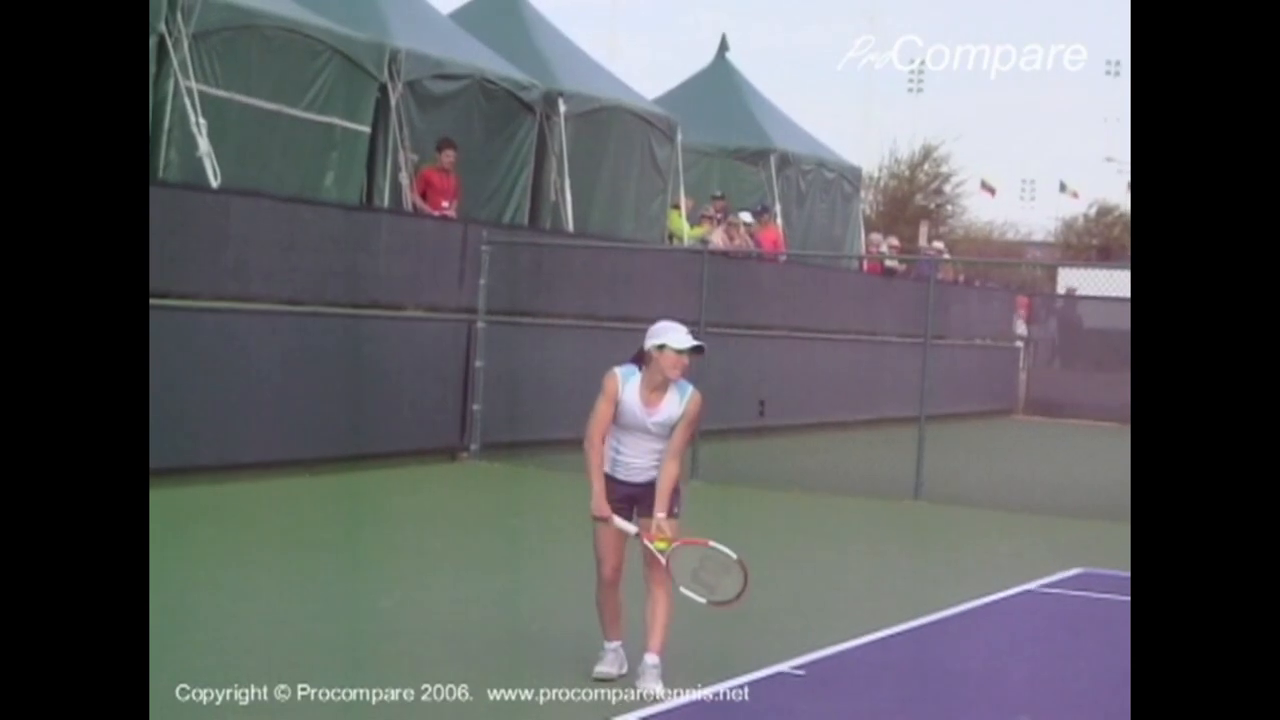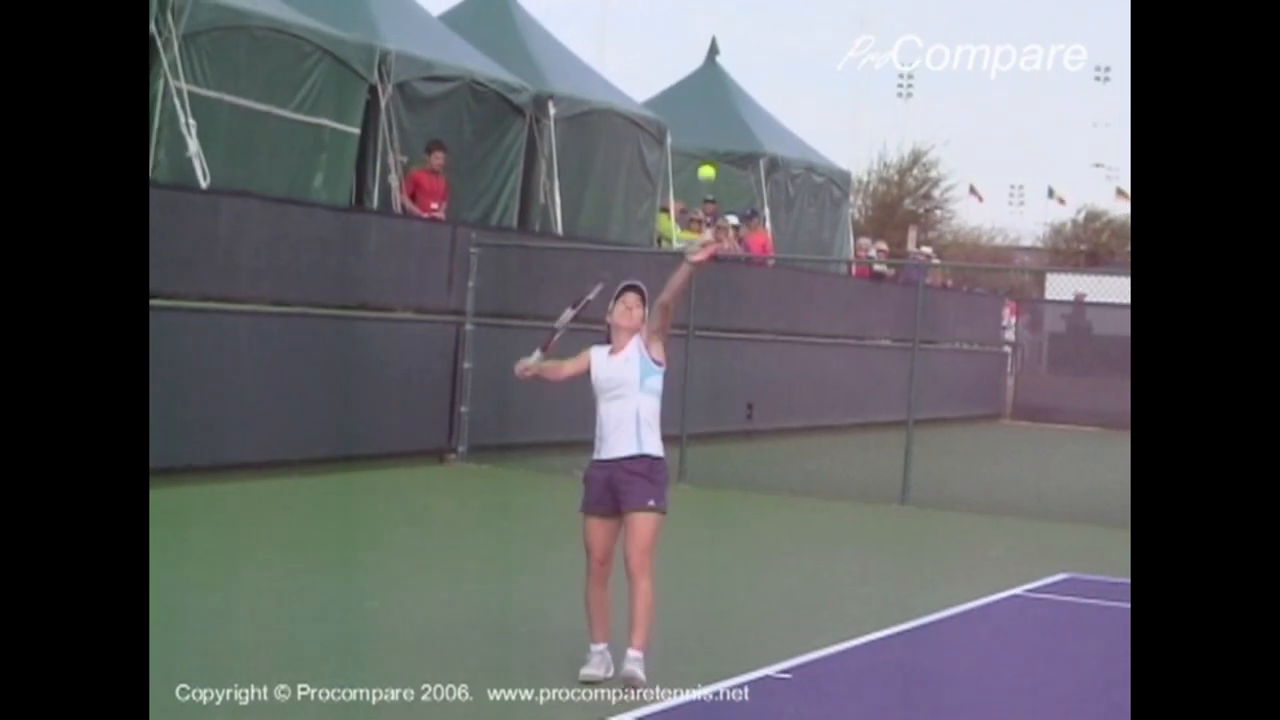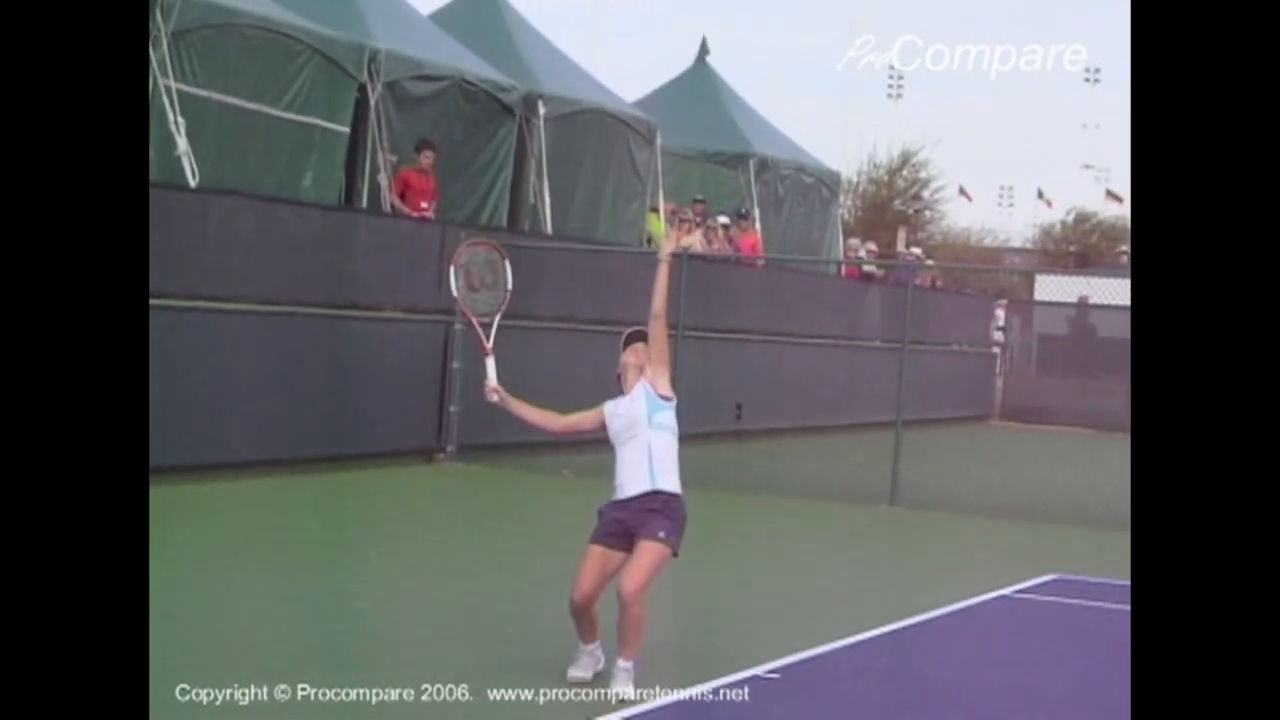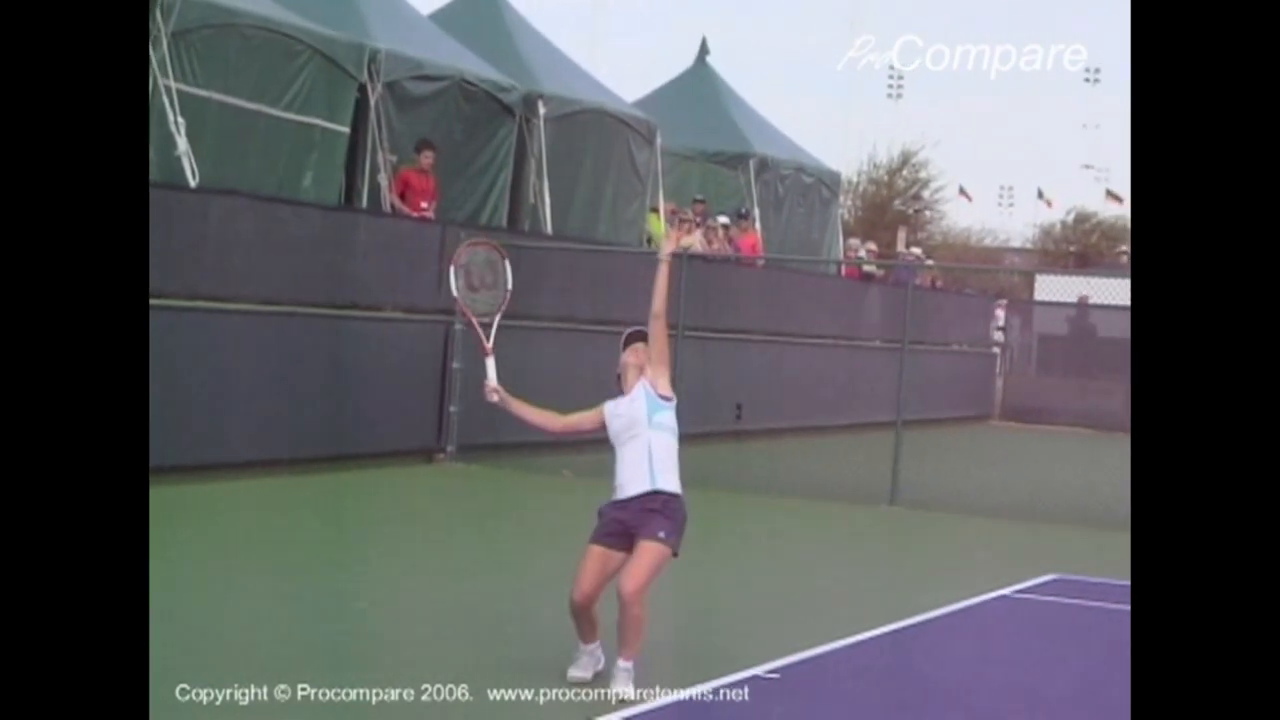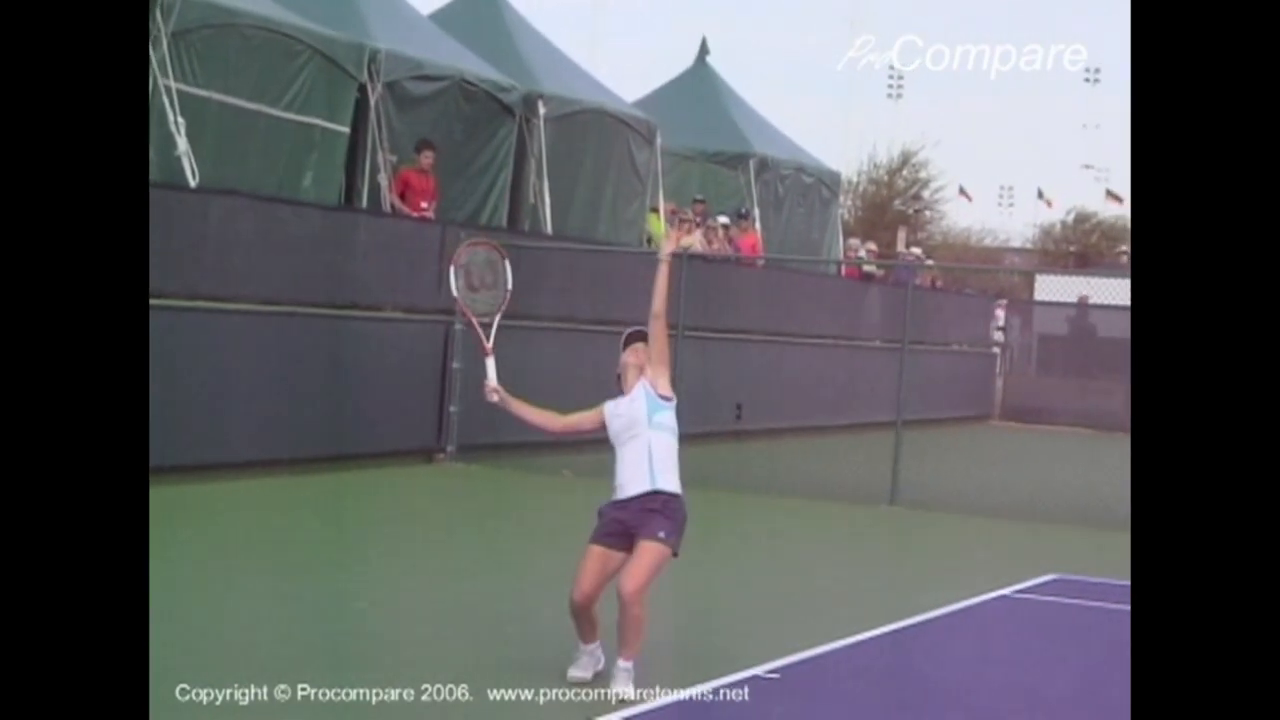
dt=0.7s
person 1, frame 1
left shoulder: (689, 399)
right shoulder: (617, 380)
left elbow: (672, 459)
right elbow: (594, 438)
left wrist: (660, 514)
right wrist: (598, 495)
left hip: (658, 485)
right hip: (613, 482)
left knee: (658, 571)
right knee: (608, 574)
left ankle: (651, 664)
right ankle: (613, 650)
person 1, frame 2
left shoulder: (650, 342)
right shoulder: (595, 357)
left elbow: (666, 301)
right elbow: (558, 370)
left wrist: (688, 265)
right wrist: (532, 367)
left hip: (646, 468)
right hip: (602, 469)
left knee: (637, 564)
right knee: (596, 565)
left ankle: (635, 657)
right ankle: (599, 652)
person 1, frame 3
left shoulder: (657, 385)
right shoulder: (610, 410)
left elbow: (657, 317)
right elbow: (557, 423)
left wrist: (664, 260)
right wrist: (505, 399)
left hip: (661, 508)
right hip: (619, 509)
left knee: (630, 591)
right knee: (580, 597)
left ankle: (625, 668)
right ankle: (589, 651)
person 1, frame 4
left shoulder: (657, 386)
right shoulder: (610, 410)
left elbow: (657, 318)
right elbow: (557, 422)
left wrist: (664, 260)
right wrist: (505, 400)
left hip: (661, 507)
right hip: (619, 509)
left knee: (630, 591)
right knee: (580, 597)
left ankle: (625, 669)
right ankle: (589, 652)
person 1, frame 5
left shoulder: (657, 385)
right shoulder: (610, 410)
left elbow: (657, 317)
right elbow: (557, 423)
left wrist: (664, 259)
right wrist: (506, 399)
left hip: (661, 507)
right hip: (619, 508)
left knee: (630, 591)
right knee: (581, 597)
left ankle: (625, 669)
right ankle: (589, 652)
